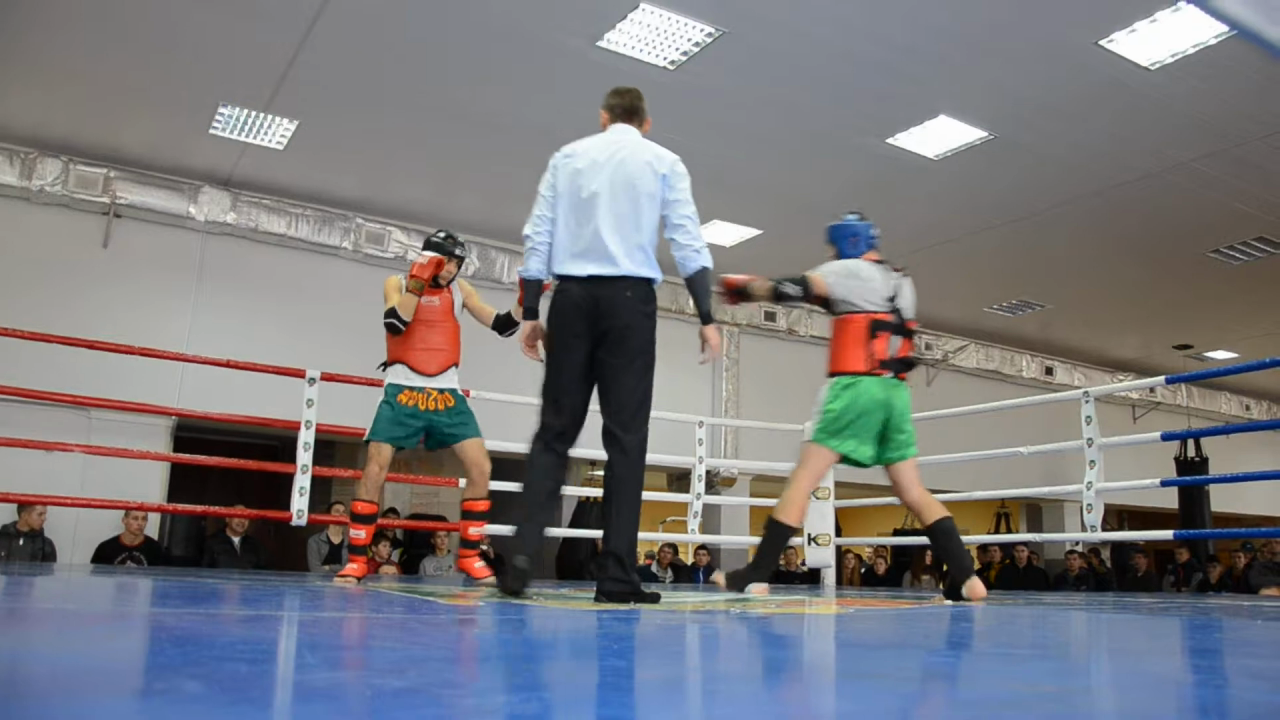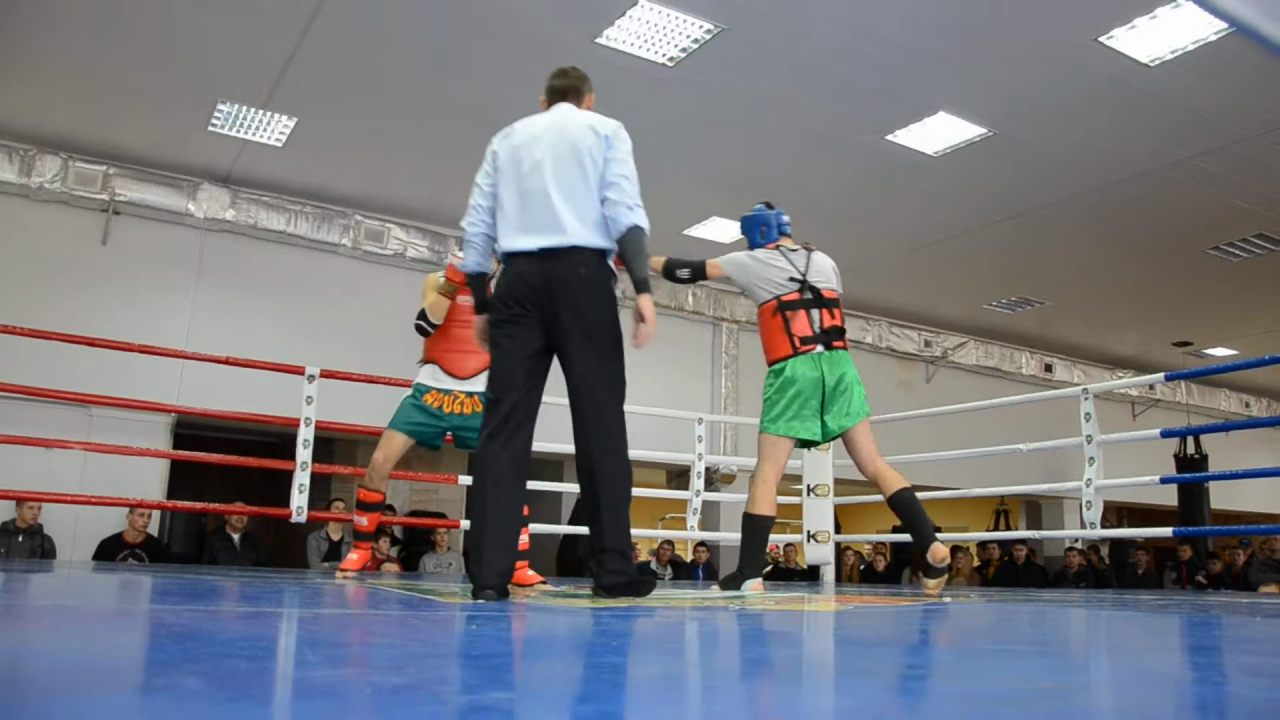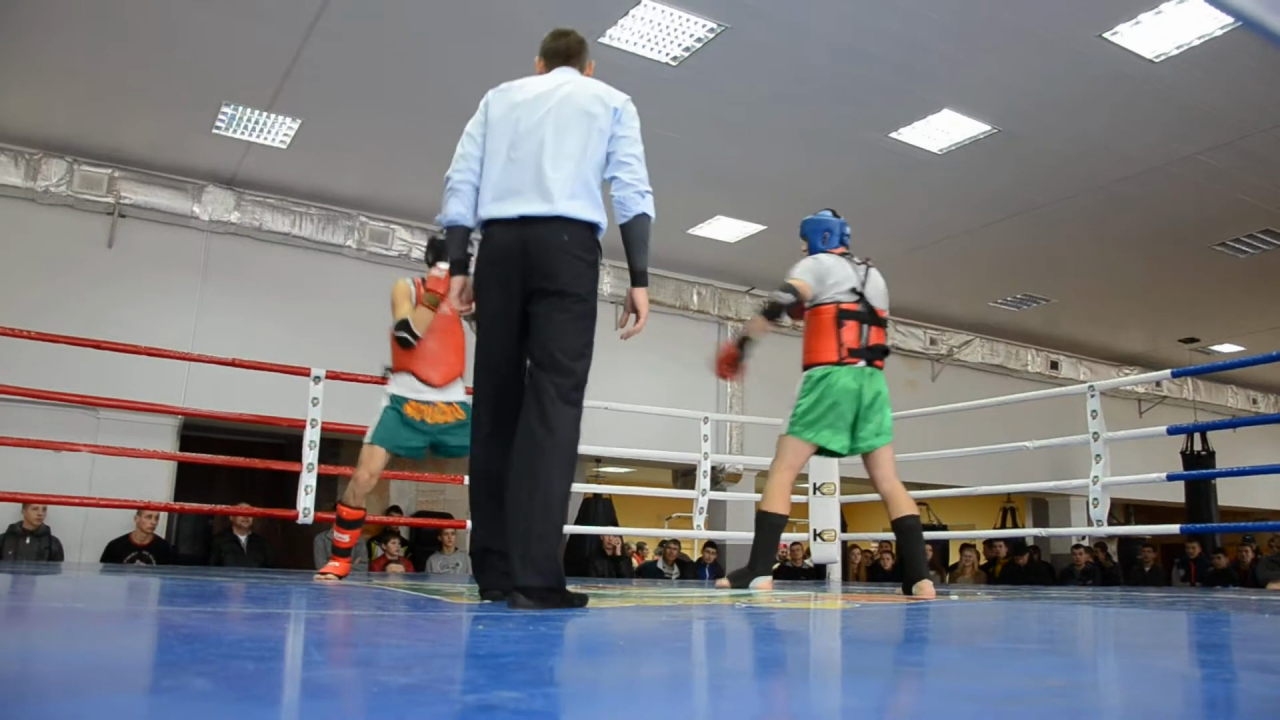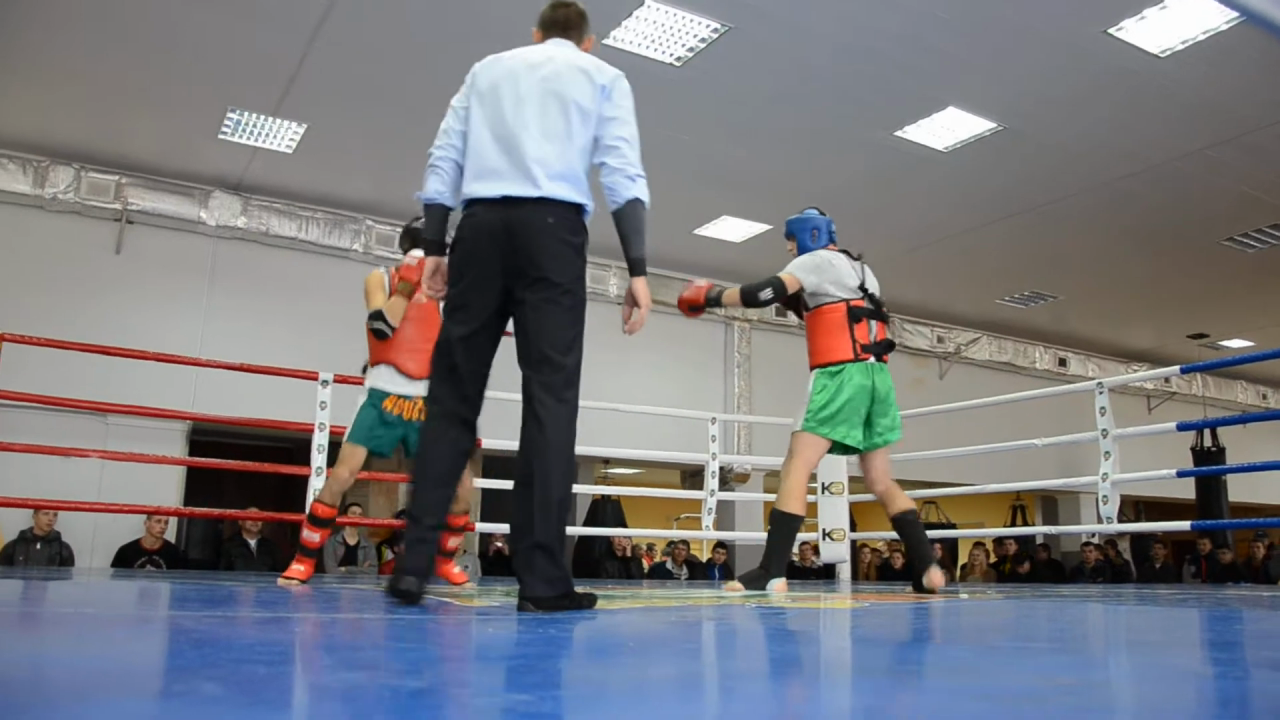
dt=0.4s
person 1, frame 1
left shoulder: (567, 156)
right shoulder: (663, 161)
left elbow: (537, 238)
right elbow: (688, 241)
left wrist: (529, 312)
right wrist: (706, 317)
left hip: (572, 298)
right hip: (629, 299)
left knee: (555, 428)
right knee: (626, 436)
left ankle: (526, 549)
right ankle: (616, 576)
person 1, frame 2
left shoulder: (507, 138)
right shoulder: (606, 130)
left elbow: (477, 227)
right elbow: (624, 209)
left wrist: (481, 306)
right wrist: (642, 288)
left hip: (519, 278)
right hip: (582, 273)
left knee: (506, 421)
right knee: (600, 419)
left ankle: (489, 574)
right ankle: (612, 567)
person 1, frame 3
left shoulder: (500, 96)
right shoulder: (610, 100)
left elbow: (461, 181)
right elbow: (631, 191)
left wrist: (458, 267)
right wrist: (639, 278)
left hip: (500, 245)
right hip: (566, 245)
left knee: (496, 404)
right knee: (557, 400)
left ankle: (494, 570)
right ankle: (534, 570)
person 1, frame 4
left shoulder: (488, 68)
right shoulder: (603, 77)
left elbow: (443, 160)
right elbow: (622, 175)
left wrist: (435, 247)
right wrist: (636, 269)
left hip: (482, 226)
right hip: (552, 229)
left knee: (453, 393)
right knee: (550, 398)
left ankle: (414, 559)
right ankle: (542, 579)
person 2, frame 1
left shoulder: (847, 271)
right shoulder: (902, 283)
left elbow: (794, 287)
left wrist: (745, 288)
right wrist: (831, 298)
left hip: (854, 388)
right hip: (894, 391)
left knee: (801, 480)
right knee: (914, 493)
left ankle: (757, 573)
right ankle: (965, 577)
person 2, frame 2
left shoulder: (751, 261)
right shoulder: (824, 261)
left elbow: (690, 271)
left hip: (794, 370)
right hip: (837, 364)
left knee: (767, 473)
right knee: (873, 464)
left ankle: (748, 573)
right ankle: (930, 545)
person 2, frame 3
left shoulder: (817, 265)
right shoulder: (875, 277)
left elbow: (781, 301)
left wrist: (741, 343)
left hip: (830, 377)
right hip: (872, 380)
left knee: (781, 473)
right knee: (888, 483)
left ankle: (758, 570)
right ankle: (919, 576)
person 2, frame 4
left shoulder: (816, 261)
right shoulder: (861, 270)
left elbow: (767, 292)
left wrist: (711, 297)
right wrist: (797, 301)
left hip: (840, 375)
right hip: (877, 376)
left knee: (796, 470)
right knee: (881, 483)
left ankle: (772, 572)
right ankle: (927, 566)
person 3, frame 1
left shoulder: (460, 290)
right shoulder: (397, 283)
left elbow: (503, 326)
right elbow: (395, 324)
right wrist: (419, 279)
left hip: (446, 393)
right hip: (402, 392)
left knee: (480, 468)
right knee: (374, 471)
left ankle: (469, 555)
right ankle: (356, 560)
person 3, frame 2
right shoulder: (438, 281)
right elbow: (424, 326)
right wrist: (453, 282)
left hip: (476, 397)
right hip: (431, 391)
right knee: (379, 463)
left ankle: (516, 565)
right ankle: (360, 549)
person 3, frame 3
right shoulder: (406, 288)
right elbow: (406, 337)
right wrist: (436, 293)
left hip: (453, 407)
right hip: (405, 402)
right knee: (362, 479)
right ankle: (340, 558)
person 3, frame 4
right shoulder: (380, 279)
right elbow: (380, 328)
right wrist: (408, 283)
left hip: (428, 402)
right hip: (384, 395)
left knee: (463, 488)
right knee: (340, 478)
left ankle: (444, 560)
right ankle: (304, 561)
